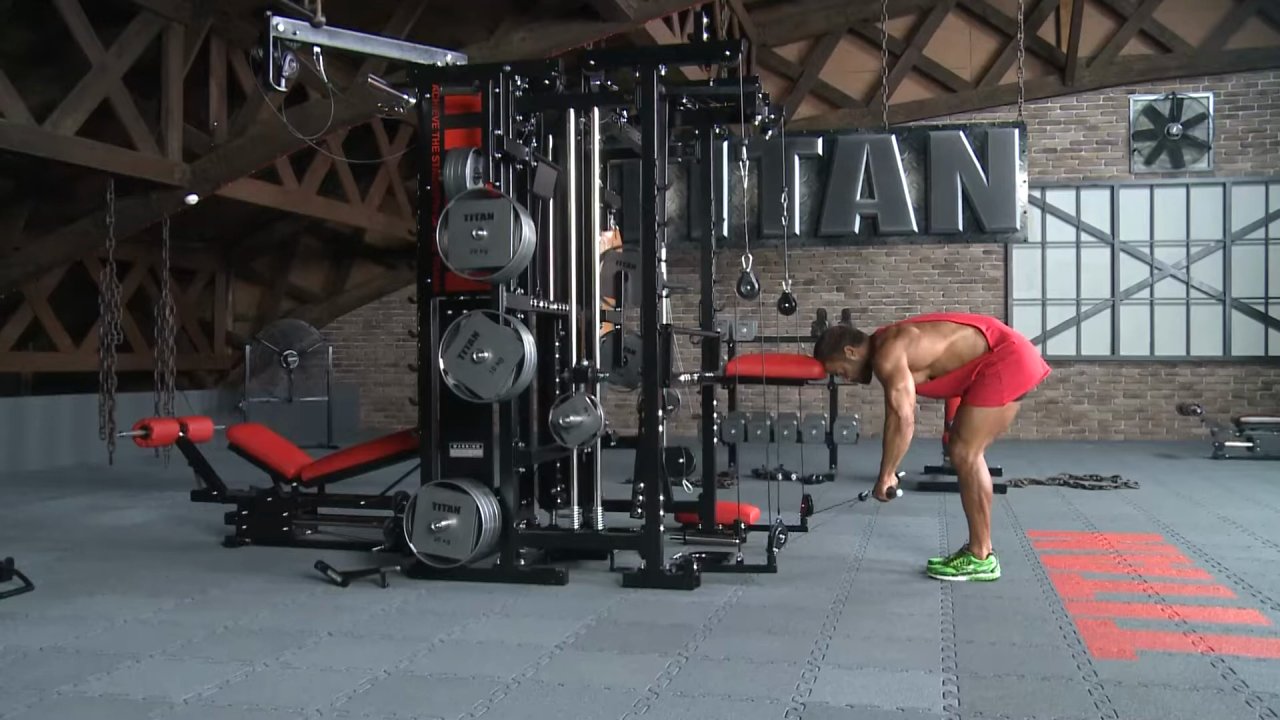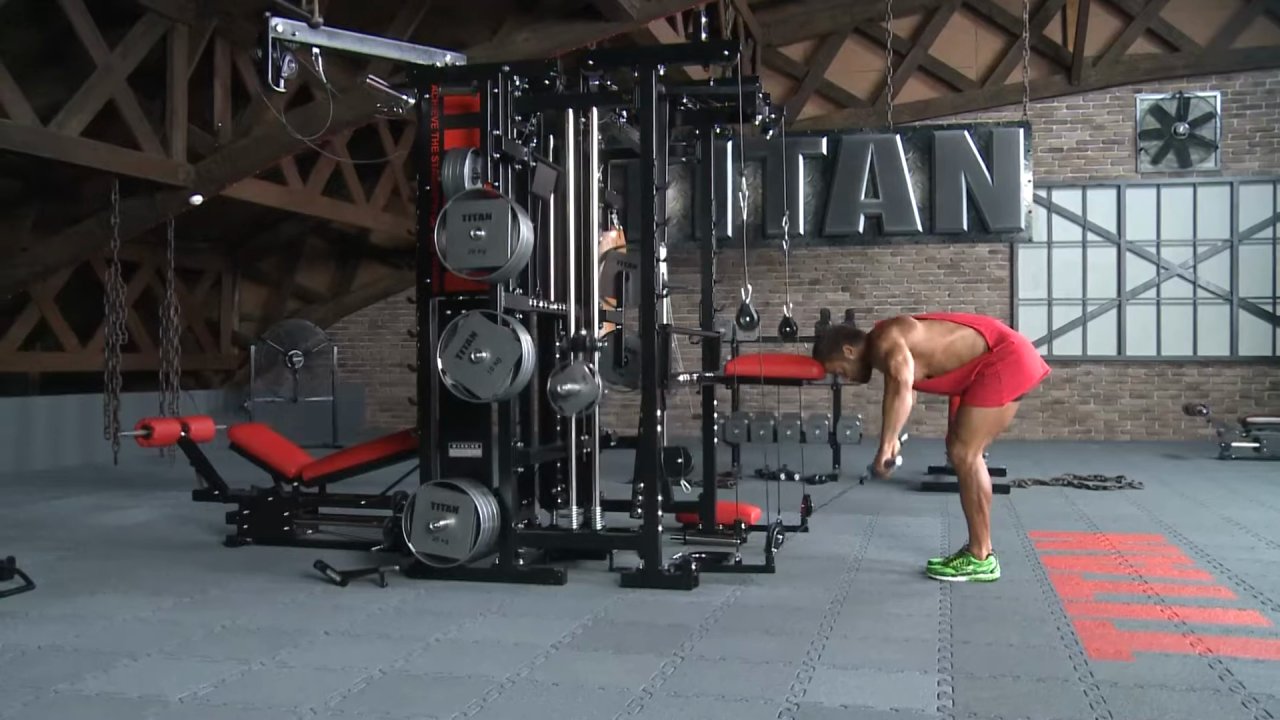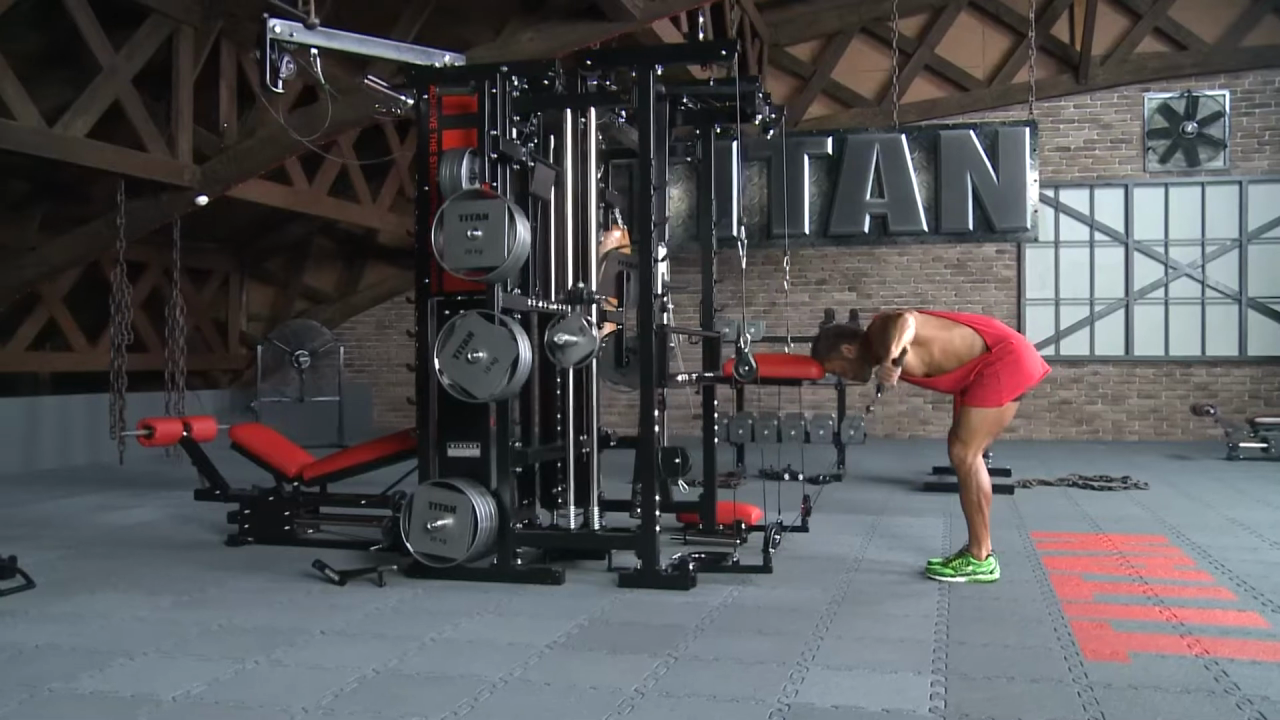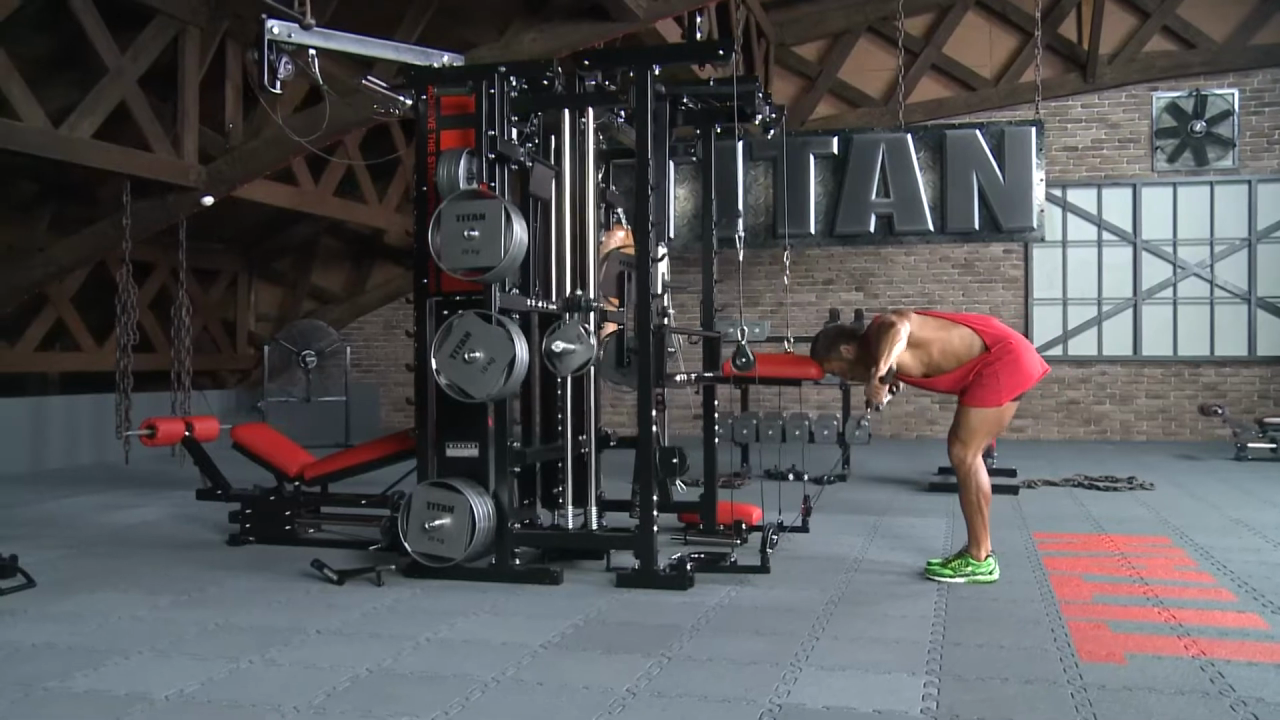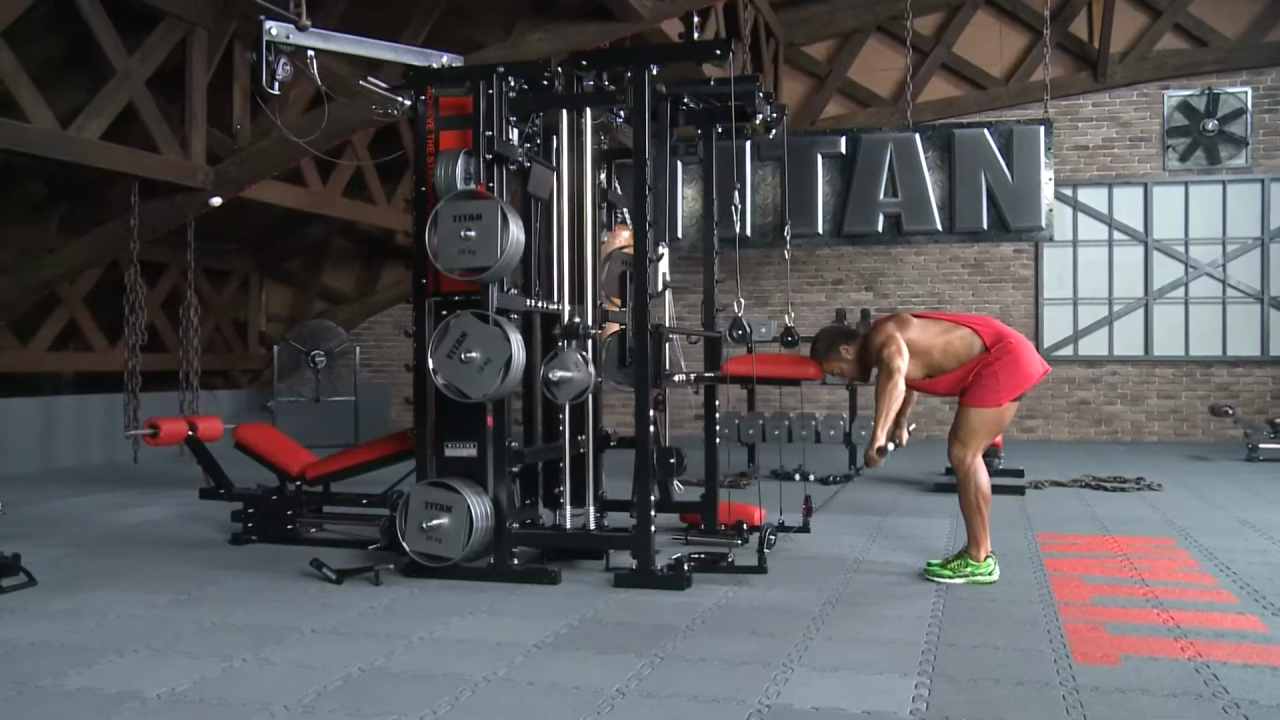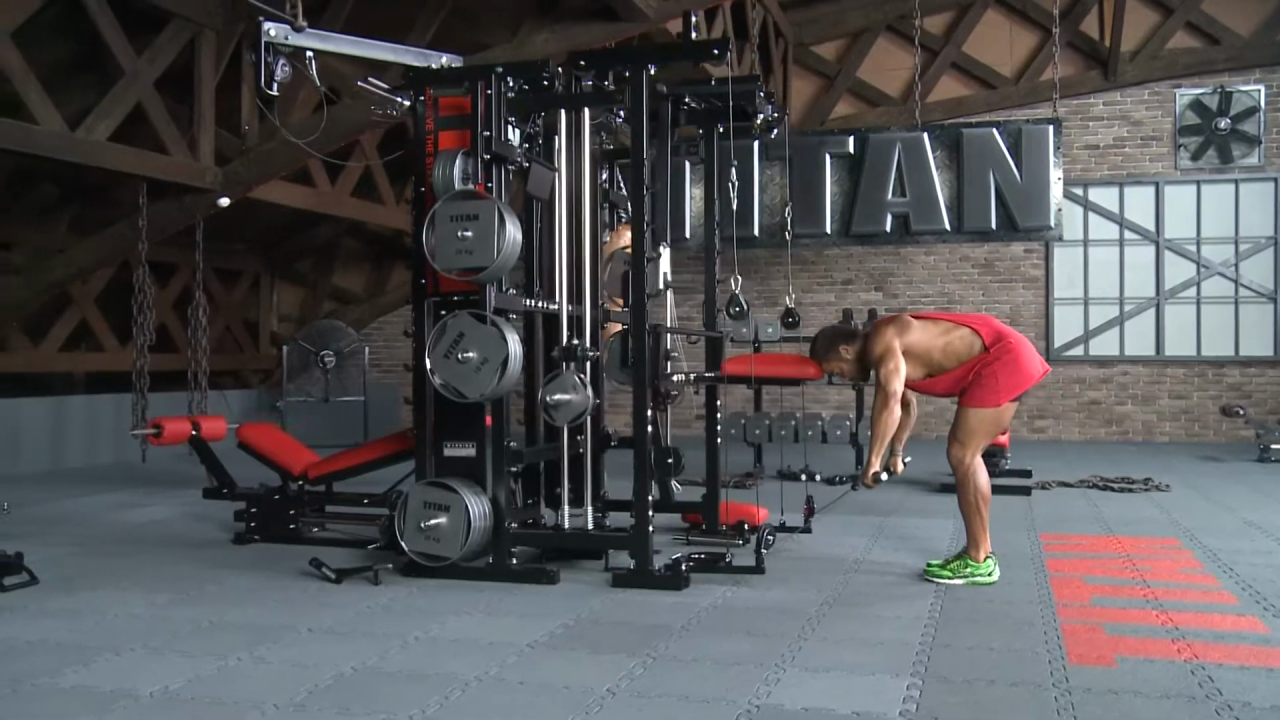
dt=0.3s
person 1, frame 1
left shoulder: (886, 354)
right shoulder: (888, 344)
left elbow: (902, 418)
right elbow: (903, 411)
left wrist: (886, 476)
right wrist: (891, 470)
left hip: (1005, 360)
right hip: (1005, 357)
left knee: (965, 455)
right knee: (966, 453)
left ankle: (981, 559)
right ankle: (979, 549)
person 1, frame 2
left shoulder: (883, 341)
right shoulder: (887, 344)
left elbow: (901, 382)
right elbow: (904, 388)
left wrist: (885, 448)
right wrist: (894, 438)
left hip: (1004, 360)
right hip: (1003, 357)
left knee: (964, 455)
right knee: (964, 452)
left ankle: (981, 559)
right ankle: (980, 550)
person 1, frame 3
left shoulder: (880, 332)
right shoulder: (882, 339)
left elbow: (904, 321)
left wrist: (890, 358)
left hip: (1003, 360)
right hip: (1005, 357)
left knee: (964, 455)
right knee: (965, 453)
left ankle: (980, 560)
right ankle: (979, 550)
person 1, frame 4
left shoulder: (878, 333)
right shoulder: (880, 338)
left elbow: (896, 331)
left wrist: (879, 375)
left hip: (1003, 360)
right hip: (1003, 357)
left knee: (964, 455)
right knee: (965, 453)
left ankle: (980, 561)
right ankle: (979, 552)
person 1, frame 5
left shoulder: (879, 339)
right shoulder: (887, 341)
left elbow: (895, 372)
right elbow: (905, 376)
left wrist: (878, 437)
right wrist: (900, 424)
left hip: (1002, 360)
right hip: (1005, 356)
left knee: (963, 456)
right knee: (966, 454)
left ankle: (979, 561)
right ankle: (979, 552)
person 1, frame 6
left shoulder: (880, 343)
right shoulder: (890, 350)
left elbow: (889, 400)
right elbow: (905, 402)
left wrist: (873, 461)
right wrist: (896, 453)
left hip: (1002, 360)
right hip: (1005, 355)
left knee: (962, 456)
right knee: (966, 455)
left ankle: (979, 562)
right ankle: (980, 553)
